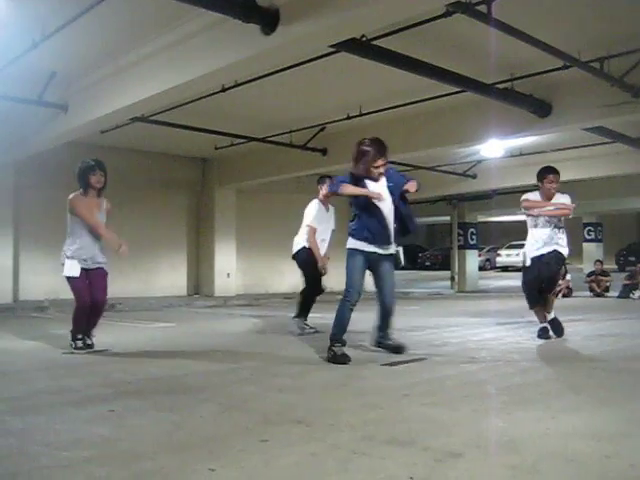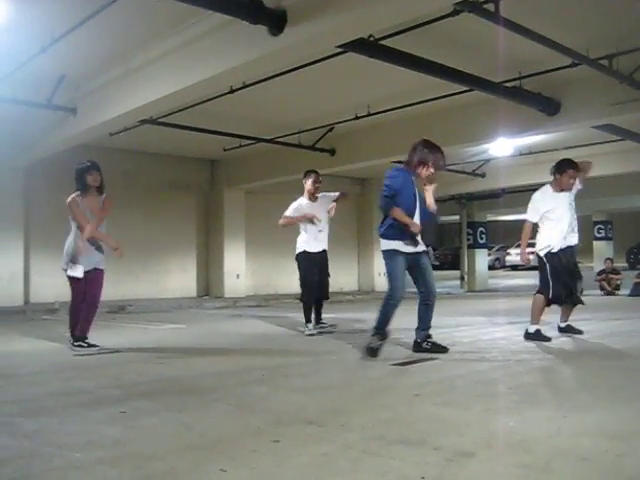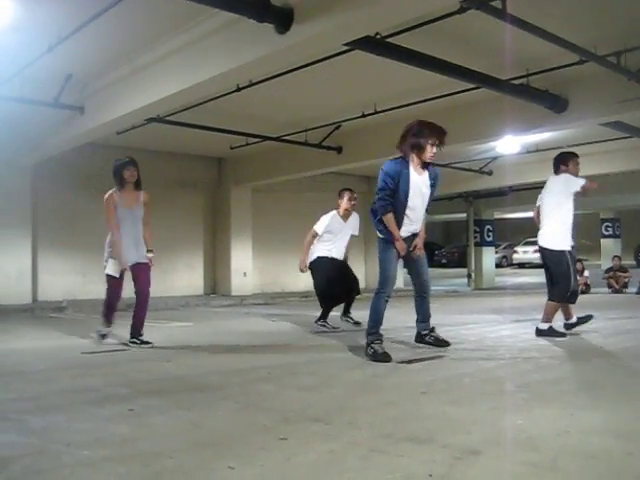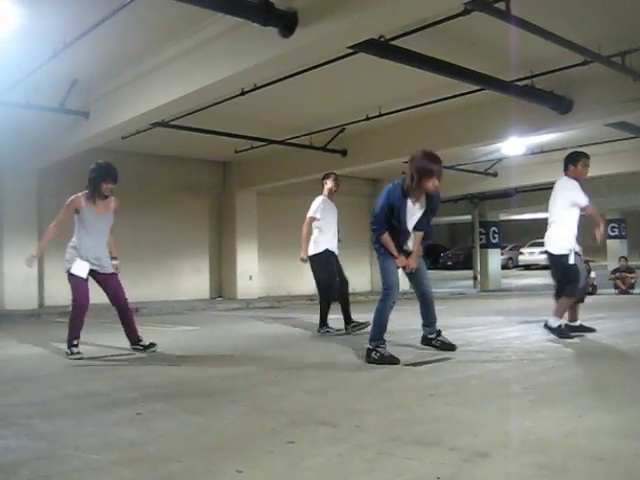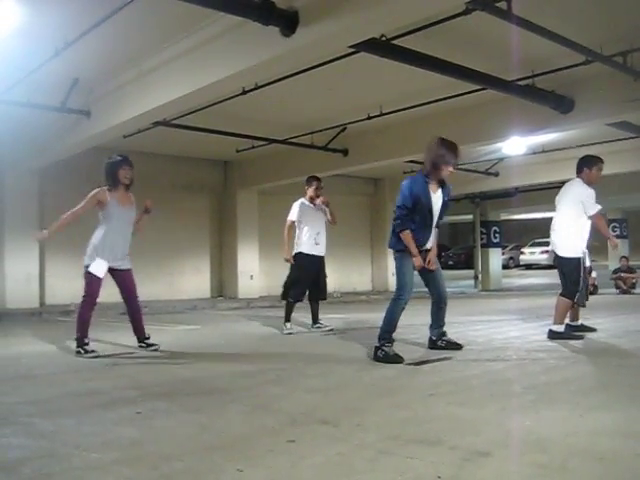
dt=1s
person 1, frame 1
left shoulder: (392, 175)
right shoulder: (354, 179)
left elbow: (407, 185)
right elbow: (337, 188)
left wrist: (411, 186)
right wrist: (366, 192)
left hip: (386, 250)
right hip: (359, 247)
left knee: (388, 299)
right knee: (351, 296)
left ankle: (383, 336)
right ankle: (336, 344)
person 1, frame 2
left shoulder: (419, 185)
right shoulder: (399, 175)
left elbow: (431, 214)
right elbow: (387, 203)
left wrist: (429, 192)
right wrist: (409, 223)
left hip: (417, 247)
right hip: (395, 245)
left knee: (429, 293)
right knee: (396, 293)
left ankle: (422, 339)
right ankle: (377, 337)
person 1, frame 3
left shoulder: (431, 173)
right shoulder: (393, 168)
right elbow: (383, 205)
left wrist: (421, 236)
right wrist: (397, 238)
left hip: (414, 237)
right hip: (391, 237)
left knee: (422, 285)
right knee: (386, 287)
left ankle: (424, 331)
right ankle: (373, 340)
person 1, frame 4
left shoulder: (432, 197)
right shoulder: (393, 193)
left elbow: (423, 226)
right elbow: (377, 226)
left wrist: (414, 255)
right wrist: (397, 255)
left hip: (411, 250)
right hip: (387, 248)
left knee: (426, 293)
right knee: (391, 292)
left ankle: (431, 335)
right ankle: (375, 347)
person 1, frame 5
left shoulder: (443, 189)
right shoulder: (412, 185)
left elbow: (436, 222)
right elbow: (401, 222)
left wrist: (432, 251)
right wrist: (414, 254)
left hip: (427, 249)
right hip: (405, 249)
left knee: (440, 294)
right knee: (404, 294)
left ankle: (437, 336)
right ankle: (383, 345)
person 2, frame 1
left shoulder: (104, 203)
right shoulder: (75, 199)
right elbow: (95, 224)
right wrist: (118, 243)
left hip: (97, 260)
right hip: (74, 259)
left knee: (99, 300)
right knee: (84, 301)
left ankle: (87, 335)
right ankle: (76, 337)
person 2, frame 2
left shoulder: (105, 199)
right shoulder: (74, 201)
left elbow: (96, 223)
right elbow: (84, 227)
left wrist: (84, 241)
right wrist: (113, 244)
left hip: (95, 256)
right hip: (75, 256)
left knee: (93, 298)
right knee: (79, 298)
left ankle: (81, 337)
right ankle: (75, 337)
person 2, frame 3
left shoulder: (143, 197)
right shoulder: (111, 197)
right elbow: (112, 228)
left wrist: (149, 250)
right wrist: (118, 256)
left hip: (138, 252)
right hip: (116, 252)
left knee: (143, 293)
right knee: (113, 294)
left ankle: (136, 335)
right ankle: (106, 324)
person 2, frame 4
left shoulder: (113, 204)
right shoulder: (78, 201)
right elbow: (56, 225)
left wrist: (114, 257)
right wrist: (39, 250)
left hip: (101, 259)
right hip: (78, 258)
left knee: (121, 301)
right knee: (81, 302)
left ankle: (136, 340)
right ankle: (72, 344)
person 2, frame 5
left shoulder: (132, 198)
right shoulder: (102, 195)
right elbow: (74, 213)
left wrist: (144, 213)
right wrist: (50, 231)
left hip: (121, 257)
right hip: (99, 254)
left knee: (132, 298)
right knee: (90, 298)
left ankle: (142, 339)
right ankle: (81, 344)
person 3, frame 1
left shoulder: (564, 198)
right shoulder: (530, 197)
left elbow: (566, 212)
right elbow: (525, 205)
left wrist: (539, 212)
right wrist: (554, 205)
left hip: (556, 250)
right hip: (534, 252)
left knee: (547, 277)
right knee: (530, 287)
left ankle: (551, 316)
right ankle: (543, 324)
person 3, frame 2
left shoulder: (570, 188)
right shoulder: (541, 196)
left elbow: (587, 167)
right elbow: (529, 223)
left wrist: (567, 163)
right wrist: (523, 249)
left hip: (568, 248)
right hip: (550, 250)
left knee: (573, 287)
right knee: (548, 287)
left ankle: (564, 323)
right ankle: (532, 329)
person 3, frame 3
left shoulder: (550, 185)
right shoulder: (564, 179)
left elbow: (536, 214)
right elbow: (589, 186)
right wrist: (591, 184)
left hip: (548, 242)
right hip: (558, 243)
left knee: (559, 283)
right knee: (564, 284)
left ankle: (570, 319)
right ankle: (544, 326)
person 3, frame 4
left shoulder: (564, 185)
right shoulder: (570, 185)
right elbow: (588, 209)
right wrist: (600, 223)
left hip: (558, 244)
right hip: (563, 245)
left knee: (571, 283)
right knee: (577, 283)
left ankle: (572, 322)
right ankle: (554, 321)
person 3, frame 5
left shoulder: (568, 188)
right shoulder: (584, 190)
right elbow: (597, 217)
right wrist: (610, 237)
left hip: (561, 243)
right hip: (571, 246)
left knee: (577, 284)
right knee: (572, 286)
left ankle: (574, 322)
right ankle: (557, 328)
person 4, frame 1
left shoulder: (331, 209)
right shoulder: (315, 207)
right elbow: (311, 235)
left wrist: (324, 256)
right wrist: (321, 259)
left hip: (317, 252)
right hip: (304, 249)
left knee: (314, 285)
right knee: (313, 282)
left ankle: (302, 320)
right ankle: (298, 318)
person 4, frame 2
left shoulder: (324, 198)
right shoulder: (298, 204)
left elbow: (343, 195)
right elbow: (282, 221)
left wrist: (335, 202)
right wrist: (304, 217)
left hip: (321, 250)
right hip: (306, 251)
left knee: (321, 286)
right knee: (310, 286)
left ankle: (318, 321)
right ankle: (308, 323)
person 4, frame 3
left shoulder: (355, 218)
right shoulder: (329, 218)
right elbow: (311, 236)
left wrist: (345, 258)
right wrist: (303, 259)
left hip: (337, 259)
right hip: (321, 258)
left knee: (351, 285)
right knee: (332, 290)
left ankle: (346, 314)
right ankle: (323, 318)
person 4, frame 4
left shoulder: (331, 205)
right shoulder: (320, 202)
right elbow: (307, 225)
right wrist: (304, 250)
left hip: (329, 250)
right hip: (321, 251)
left knee: (341, 285)
right knee: (329, 287)
left ankle: (349, 323)
right ankle: (323, 326)
person 4, frame 5
left shoulder: (321, 205)
right shoulder: (299, 205)
left elbow: (333, 221)
right elbow: (288, 228)
left wrist: (327, 206)
right wrist: (287, 251)
left hip: (319, 253)
right hip: (303, 253)
left knee: (317, 288)
right knee: (296, 287)
left ankle: (316, 322)
right ankle: (287, 322)
